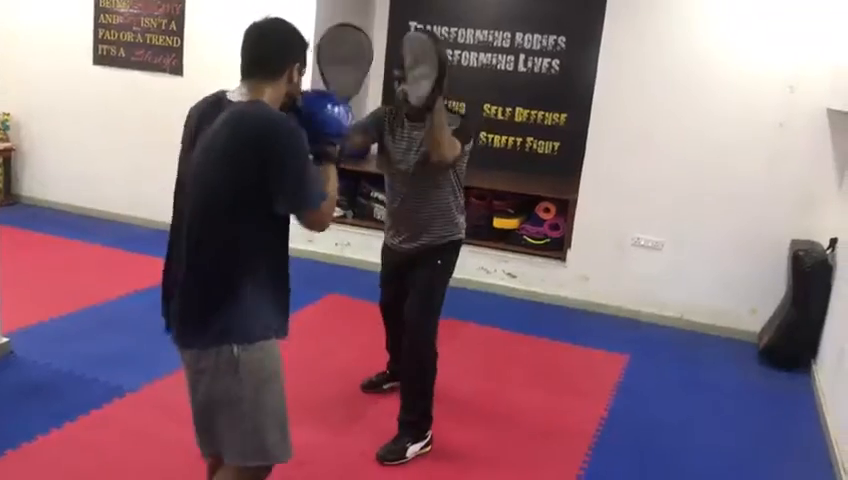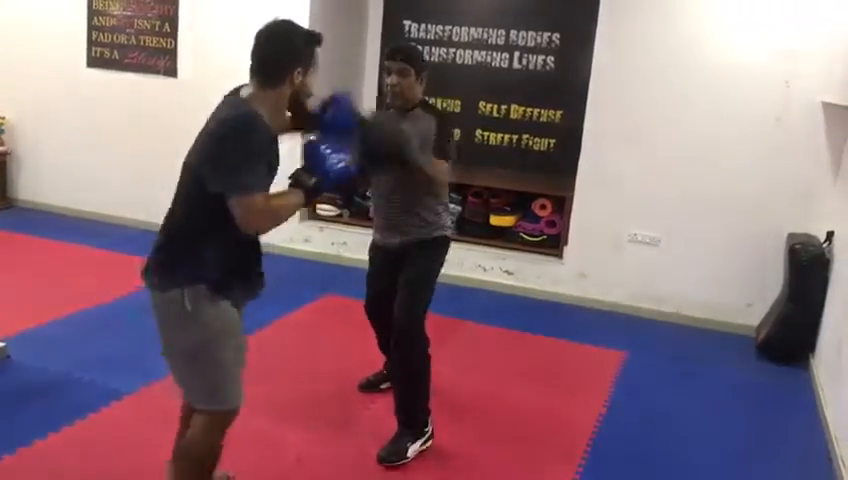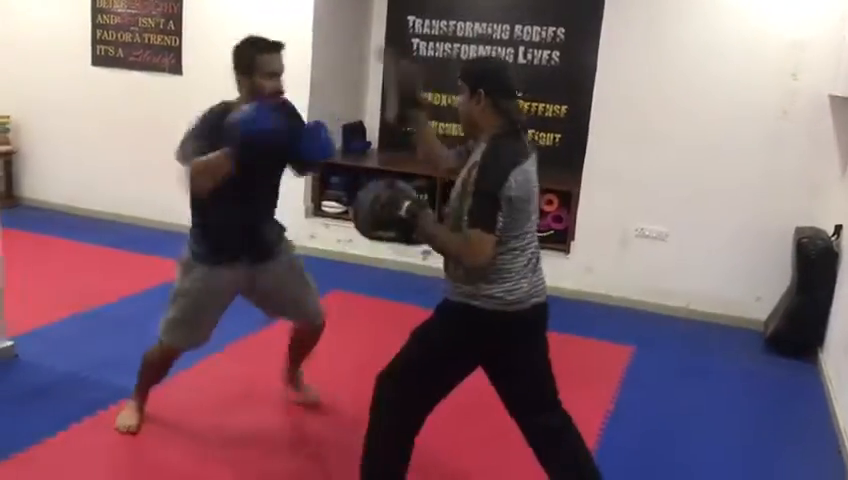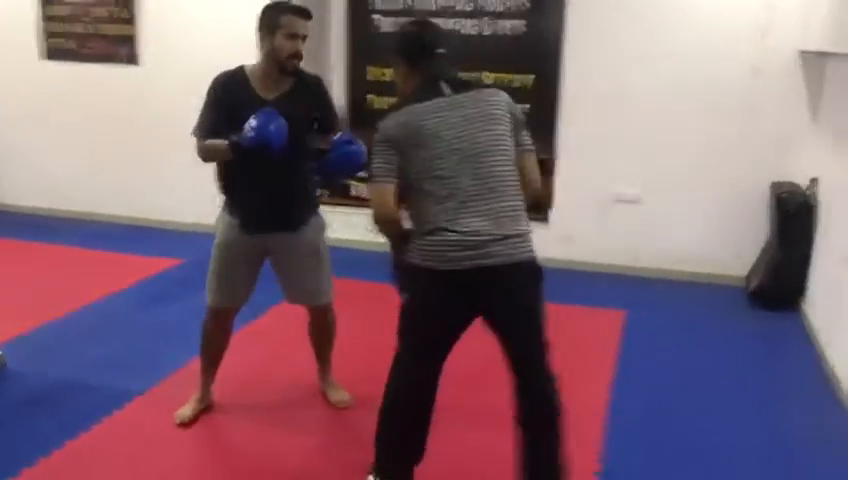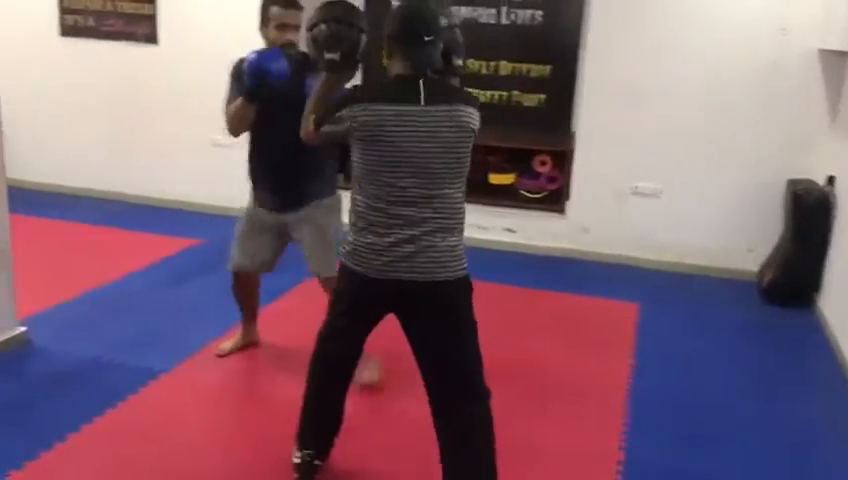
dt=1s
person 1, frame 1
left shoulder: (453, 126)
right shoulder: (387, 119)
left elbow: (441, 156)
right elbow: (349, 139)
left wrist: (434, 100)
left hip: (439, 243)
right hip: (398, 239)
left knee: (419, 326)
right knee: (391, 310)
left ankle: (416, 431)
right ankle: (398, 370)
person 1, frame 2
left shoulder: (435, 124)
right shoulder: (380, 118)
left elbow: (440, 180)
right elbow: (361, 162)
left wrist: (406, 154)
left hip: (426, 239)
right hip: (386, 237)
left knee: (408, 320)
right knee: (376, 307)
left ankle: (415, 428)
right ankle: (396, 368)
person 1, frame 3
left shoulder: (492, 164)
right shoulder: (510, 146)
left elbow: (474, 254)
right elbow: (444, 160)
left wrist: (414, 214)
right wrist: (413, 114)
left hip: (479, 311)
right hip: (526, 308)
left knee: (396, 396)
right knee: (543, 414)
person 1, frame 4
left shoulder: (396, 124)
right shoulder: (499, 102)
left elbow: (384, 210)
right elbow: (533, 186)
left wrist: (404, 244)
left hip: (439, 266)
right hip: (513, 260)
left knee: (413, 371)
right knee: (535, 377)
person 1, frame 5
left shoulder: (363, 103)
right shoulder: (465, 108)
left elbow: (309, 132)
left wrist: (326, 77)
right wrist: (441, 79)
left hip: (367, 268)
right hip: (440, 274)
left knee: (333, 357)
right knee: (462, 392)
person 2, frame 1
left shoulder: (207, 110)
right shoulder: (277, 130)
right elbow: (318, 216)
right wrist: (328, 155)
left hip: (196, 306)
right hip: (232, 319)
left knee: (225, 432)
person 2, frame 2
left shoulder: (247, 101)
right shoulder: (243, 128)
right elbow: (253, 219)
left wrist: (296, 120)
right wrist: (309, 186)
left hip: (211, 271)
right hip: (191, 283)
left knee: (206, 386)
right knee: (218, 406)
person 2, frame 3
left shoulder: (284, 112)
right shoulder: (217, 121)
left elbow: (304, 154)
right elbow: (198, 181)
right wrist: (238, 148)
left hip: (266, 244)
right hip: (212, 254)
left knee: (312, 320)
right knee: (174, 343)
left ankle: (292, 376)
right ankle: (138, 400)
person 2, frame 4
left shoulder: (312, 89)
right shoulder: (228, 86)
left elbow: (330, 133)
right elbow: (204, 148)
right wrist: (237, 146)
left hip: (299, 219)
right hip: (241, 219)
left knee: (320, 303)
right knee: (220, 308)
left ankle: (325, 377)
right ankle: (203, 392)
person 2, frame 5
left shoulder: (312, 69)
right shoulder: (247, 66)
right elbow: (234, 124)
right wrist: (252, 93)
left hip: (316, 196)
right hip: (267, 195)
left knee: (333, 279)
right knee: (243, 269)
right ankle: (249, 332)
